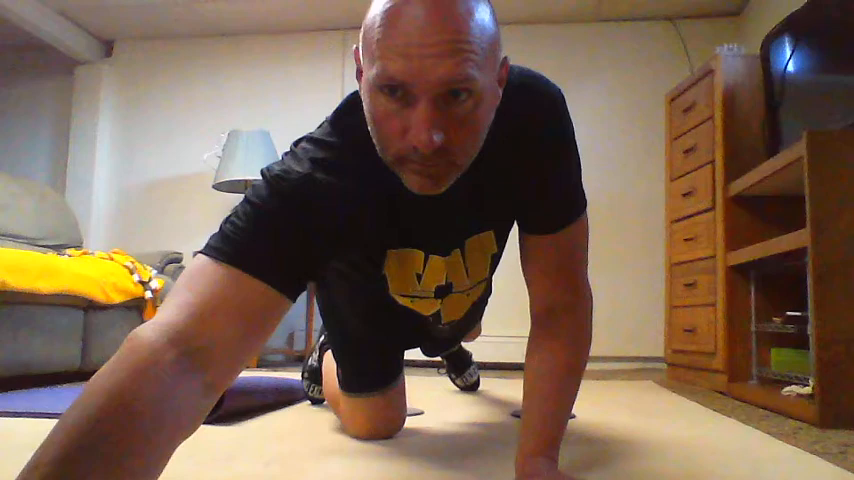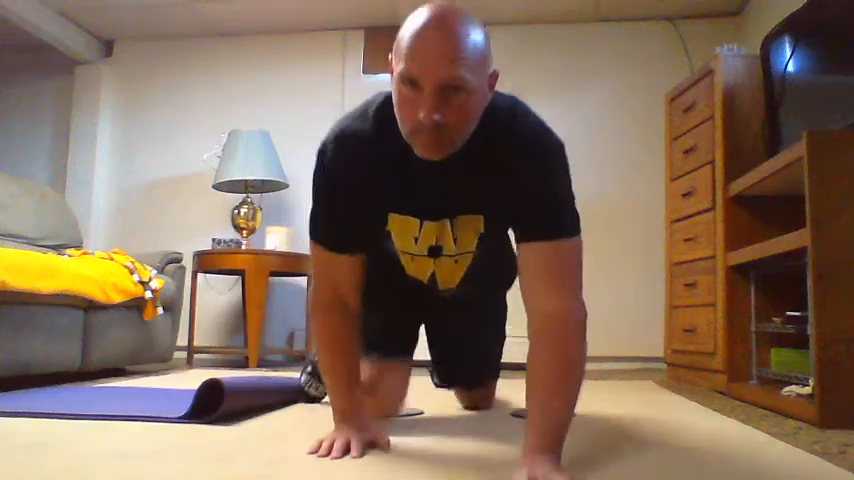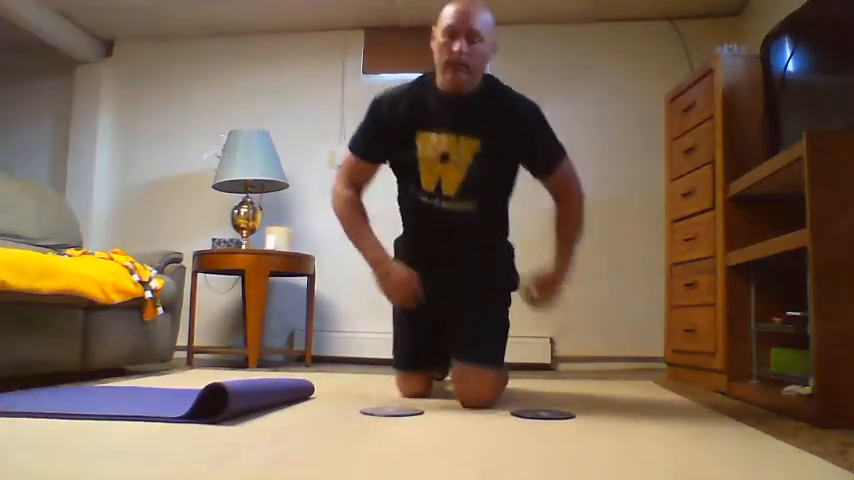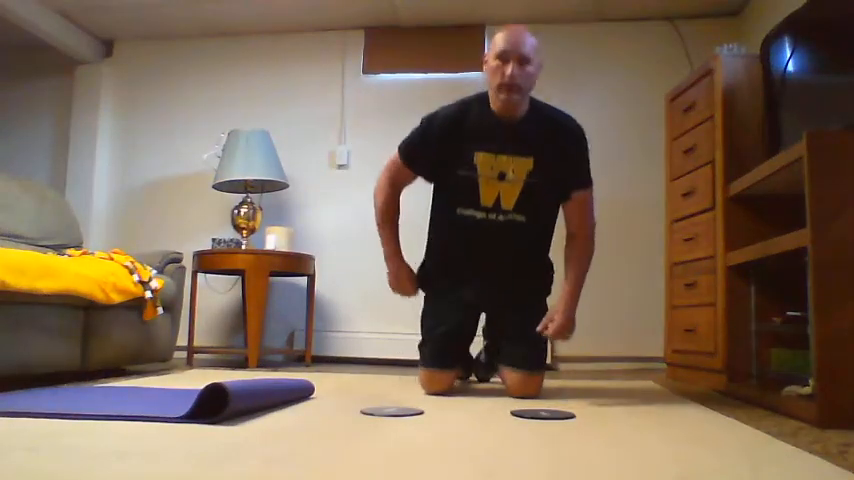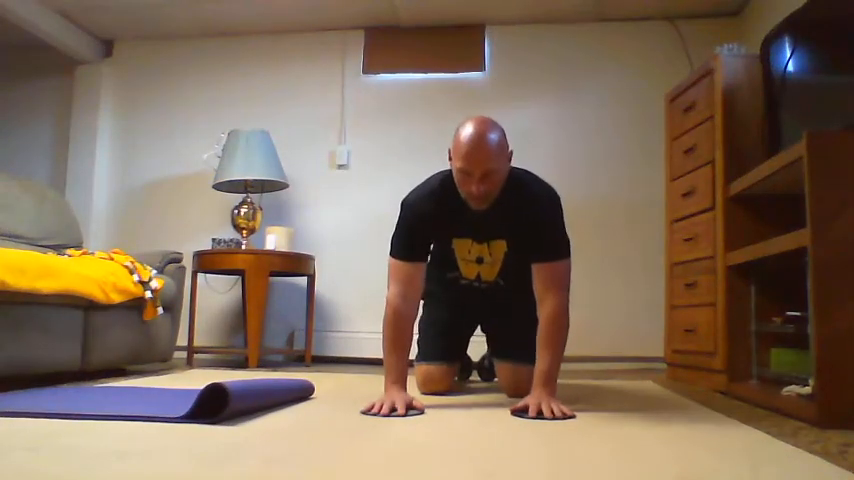
dt=1s
person 1, frame 1
left shoulder: (537, 117)
right shoulder: (314, 178)
left elbow: (560, 304)
right elbow: (183, 353)
left hip: (459, 295)
right hip: (365, 296)
left knee: (456, 333)
left ankle: (448, 348)
right ankle: (327, 361)
person 1, frame 2
left shoulder: (530, 147)
right shoulder: (347, 147)
left elbow: (557, 305)
right elbow: (334, 294)
right wrist: (348, 419)
left hip: (475, 284)
right hip: (386, 273)
left knee: (476, 400)
right knee: (381, 402)
left ankle: (444, 358)
right ankle: (327, 361)
person 1, frame 3
left shoulder: (515, 114)
right shoulder: (394, 106)
left elbow: (568, 189)
right elbow: (346, 188)
left wrist: (560, 269)
right wrist: (379, 262)
left hip: (484, 270)
right hip: (418, 269)
left knee: (476, 395)
right knee: (413, 389)
left ankle: (470, 357)
right ankle: (442, 350)
person 1, frame 4
left shoulder: (564, 134)
right shoulder: (446, 123)
left elbow: (580, 226)
right elbow: (388, 184)
left wrist: (568, 302)
right wrist: (395, 264)
left hip: (521, 279)
right hip: (451, 274)
left knee: (525, 387)
right knee: (435, 385)
left ankle: (495, 353)
right ankle: (460, 358)
person 1, frame 5
left shoulder: (540, 201)
right shoulder: (421, 203)
left elbow: (553, 298)
right elbow: (401, 297)
left wrist: (543, 389)
right wrist: (394, 386)
left hip: (513, 292)
right hip: (448, 289)
left knee: (520, 385)
right knee: (432, 382)
left ankle: (495, 360)
right ankle: (457, 358)
